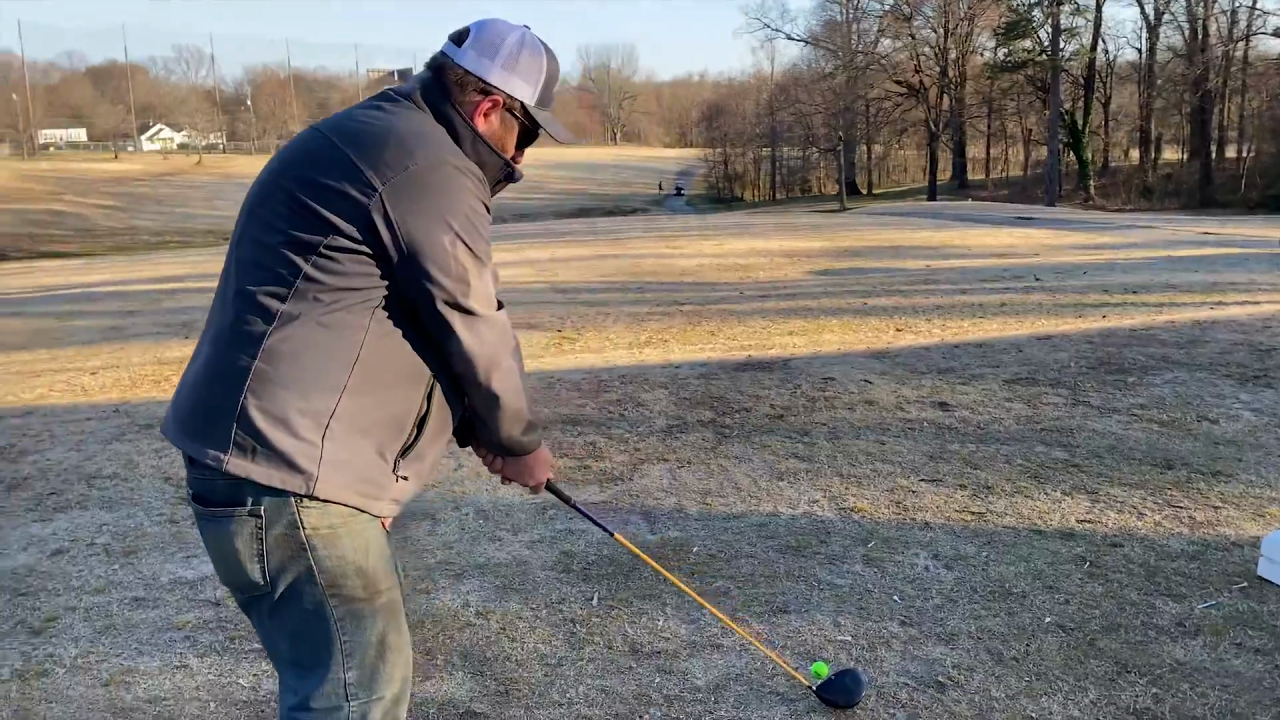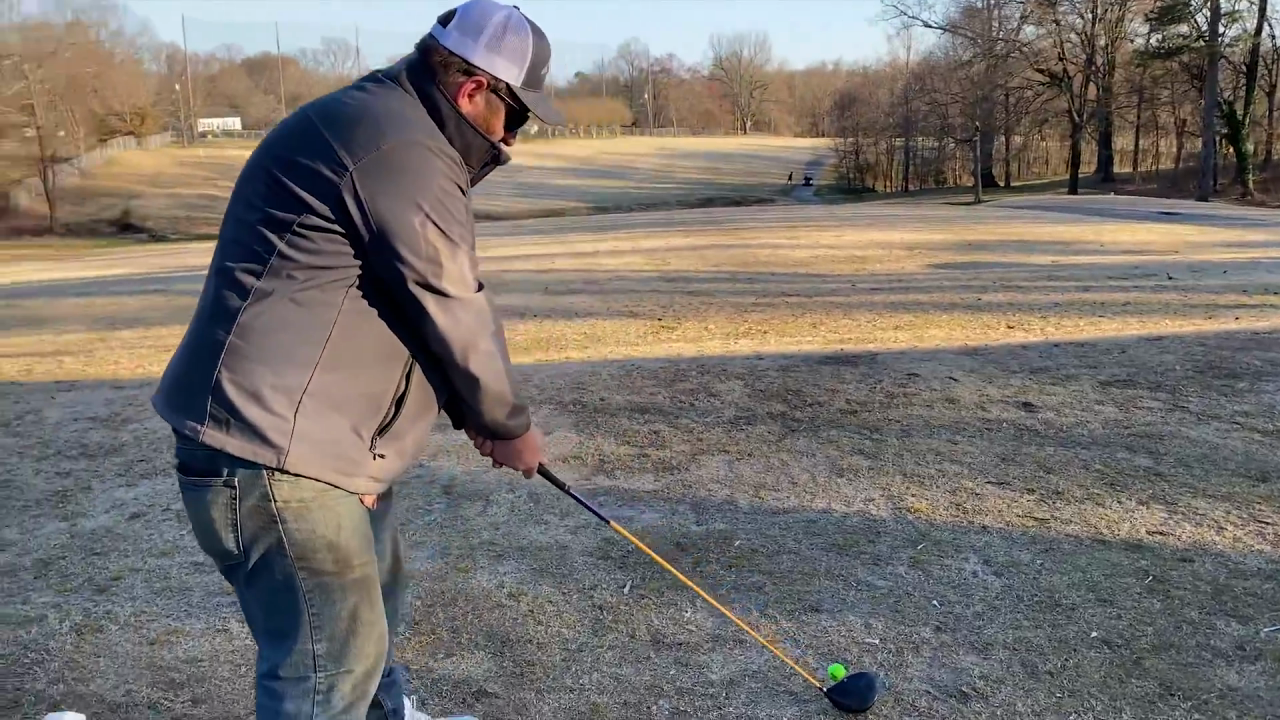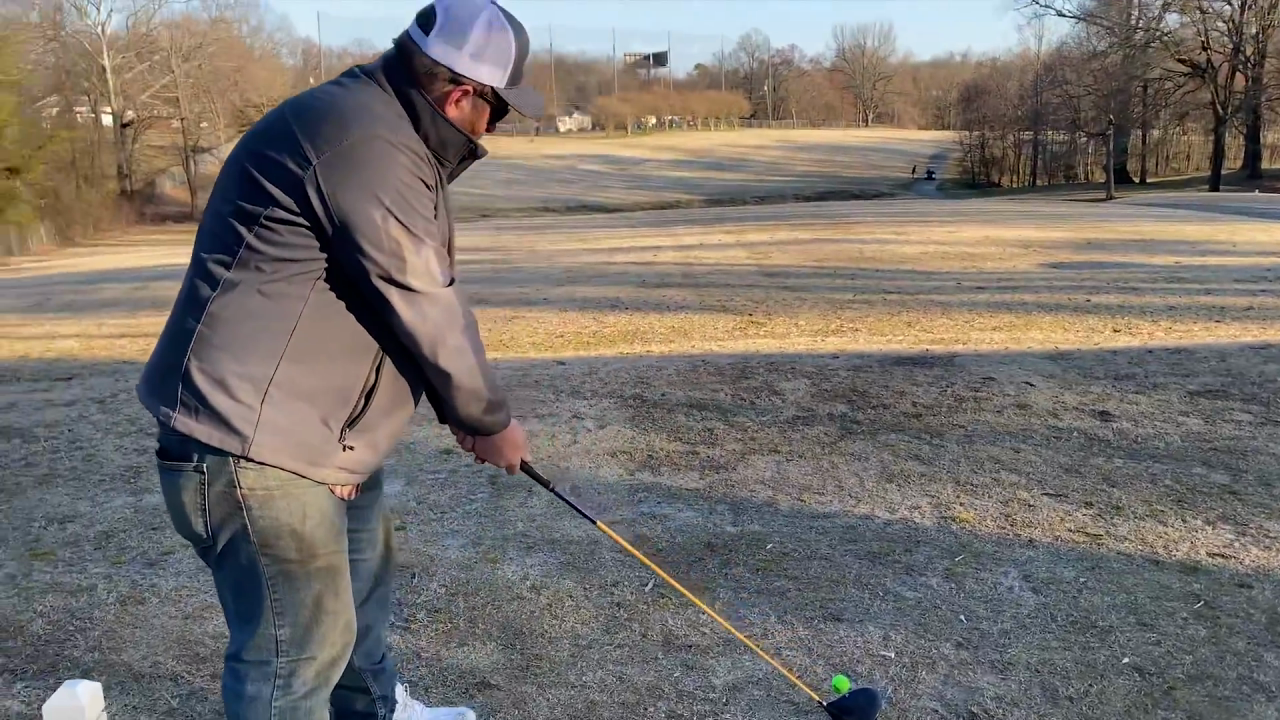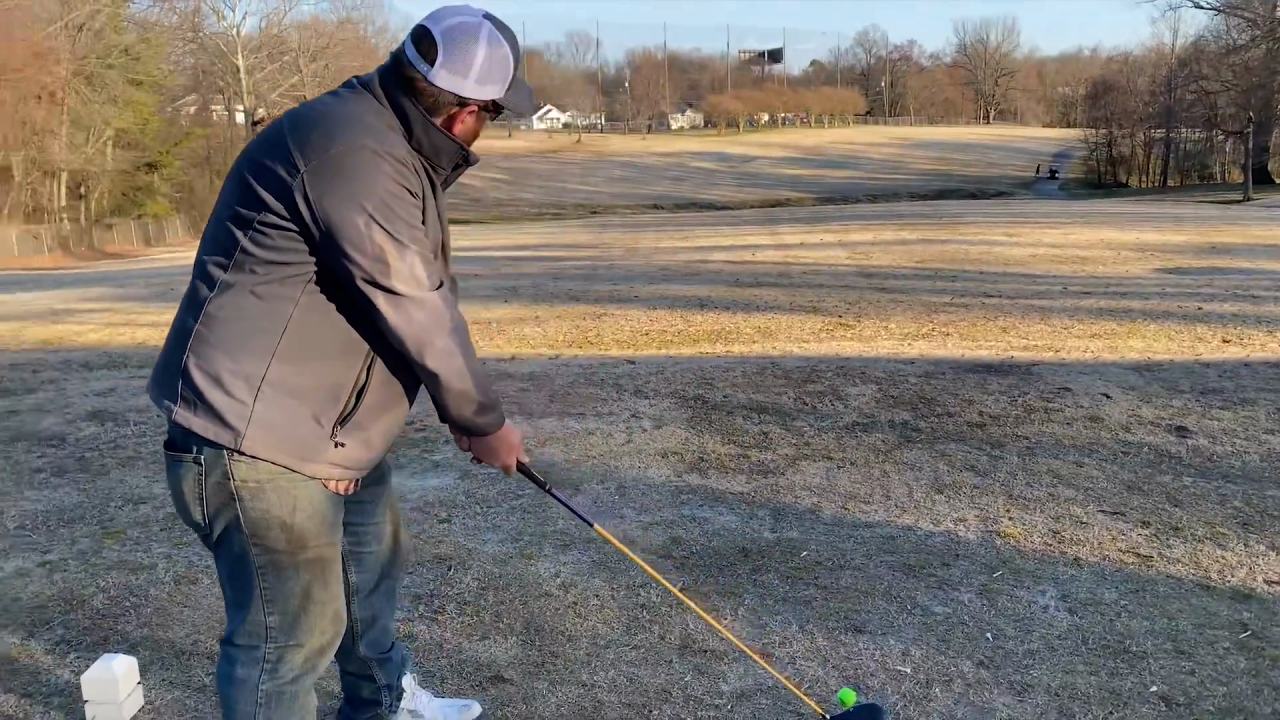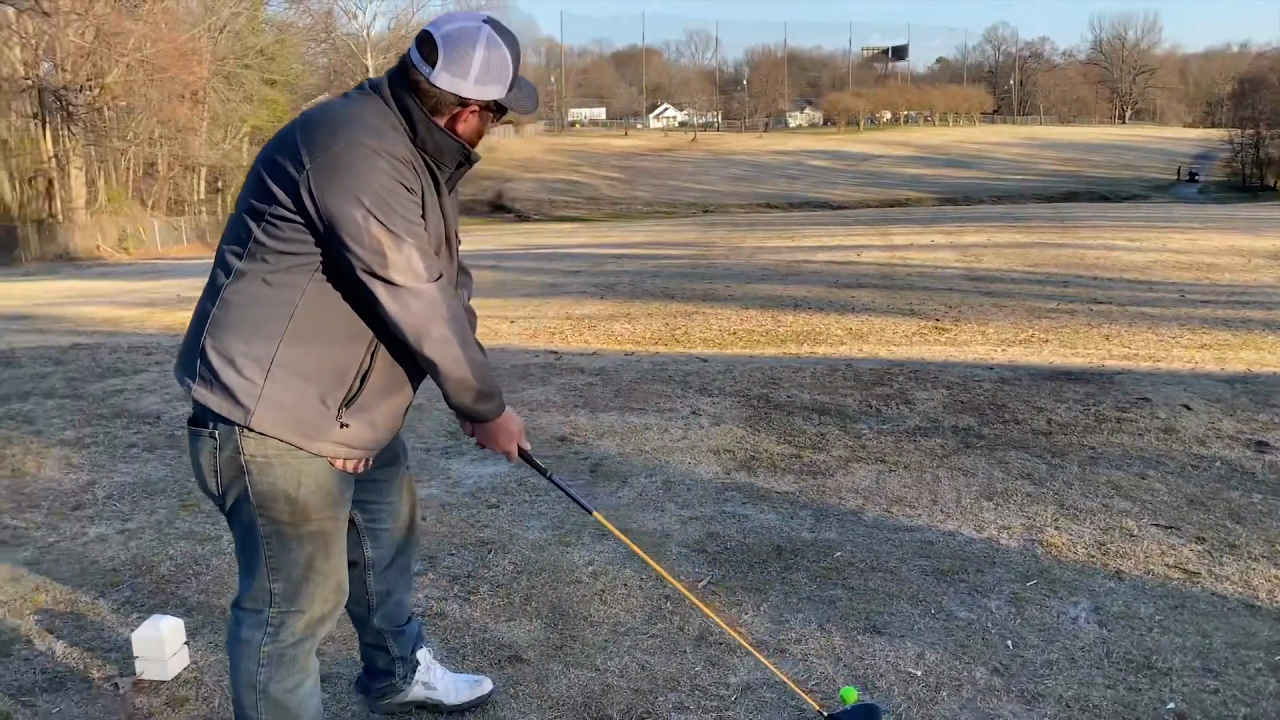
dt=0.5s
person 1, frame 1
right shoulder: (429, 169)
right elbow: (471, 332)
left wrist: (477, 431)
right wrist: (518, 442)
left hip: (284, 453)
right hip: (289, 471)
person 1, frame 2
left shoulder: (380, 122)
right shoulder: (404, 149)
left elbow: (423, 303)
right elbow: (450, 312)
left wrist: (472, 413)
right wrist: (508, 425)
left hip: (304, 433)
right hip: (274, 451)
left knee: (369, 596)
person 1, frame 3
left shoulder: (381, 129)
right shoulder: (367, 144)
left elbow: (422, 297)
right elbow: (425, 310)
left wrist: (461, 409)
right wrist: (490, 421)
left hip: (317, 426)
right hip: (253, 440)
left knee: (360, 577)
right knee: (297, 647)
person 1, frame 4
left shoulder: (392, 143)
right shoulder: (354, 152)
left elbow: (428, 298)
right elbow: (413, 313)
left wrist: (467, 410)
right wrist: (484, 421)
left hip: (327, 423)
right hip: (258, 437)
left knee: (371, 563)
right knee: (288, 636)
person 1, frame 5
left shoulder: (414, 148)
right shoulder: (357, 149)
left elbow: (446, 287)
right elbow: (417, 306)
left wrist: (475, 398)
right wrist: (487, 408)
left hip: (350, 407)
right hip: (275, 418)
left knee: (387, 536)
right knee: (293, 604)
